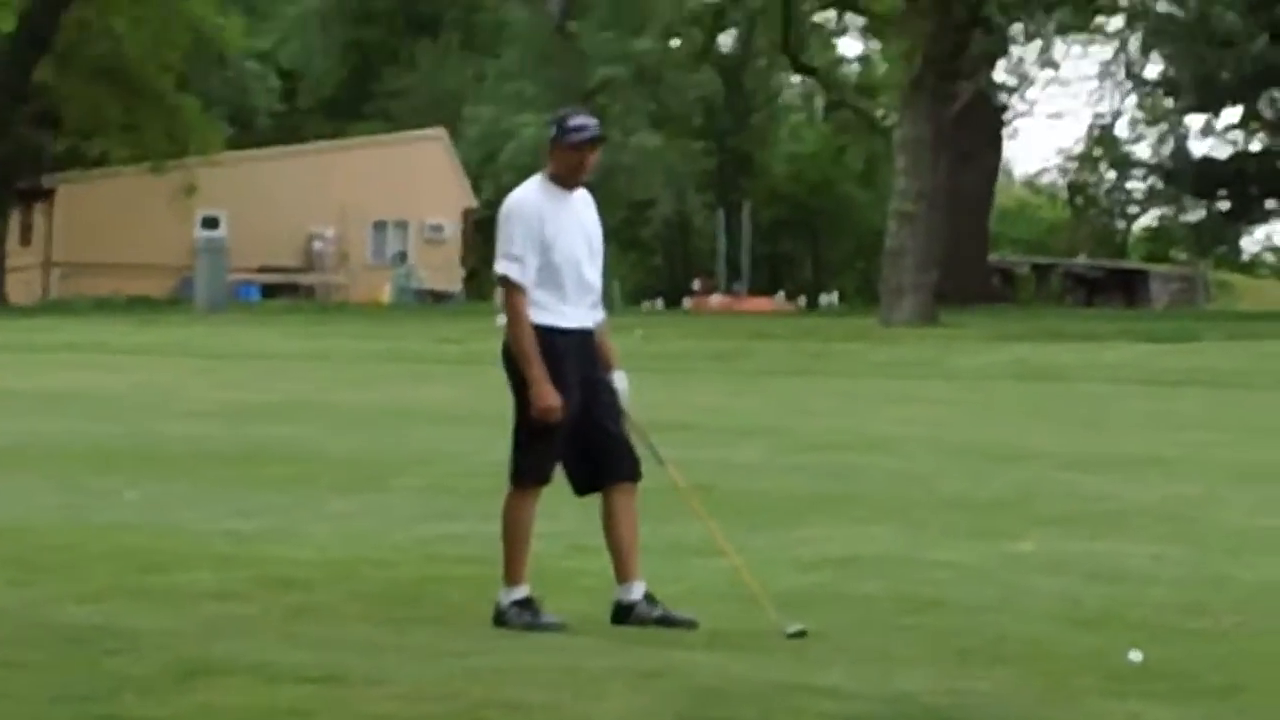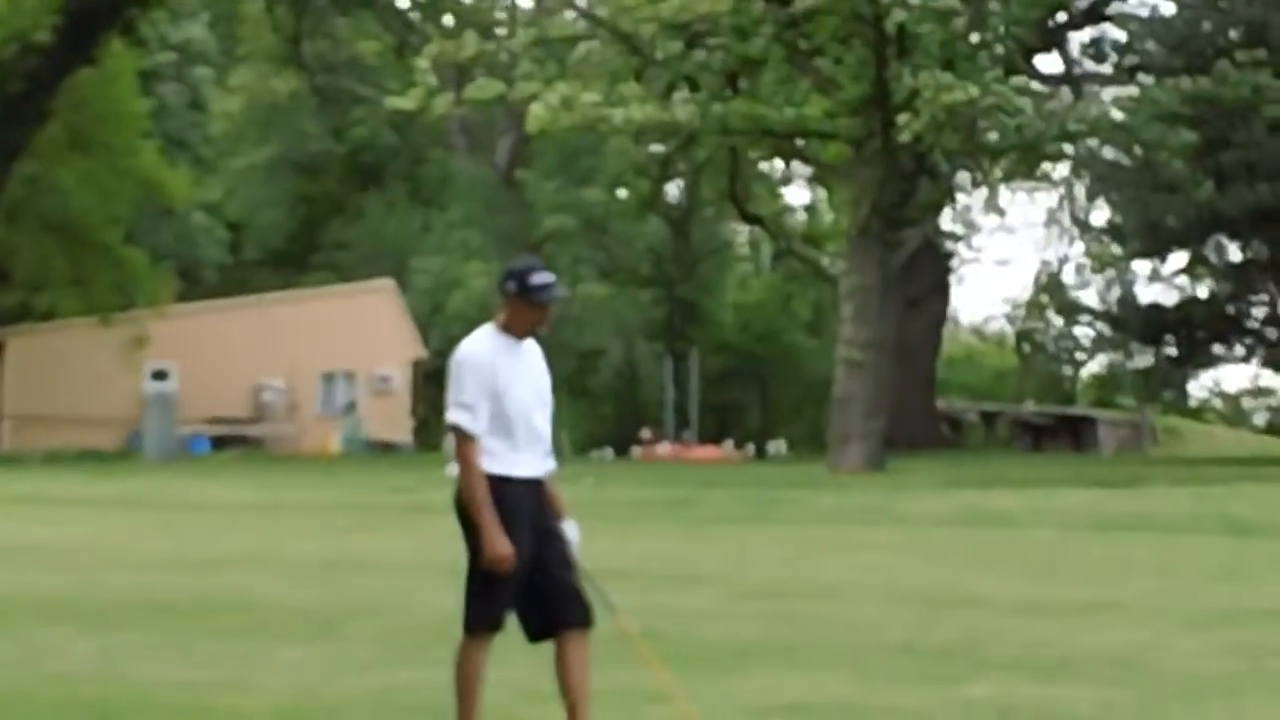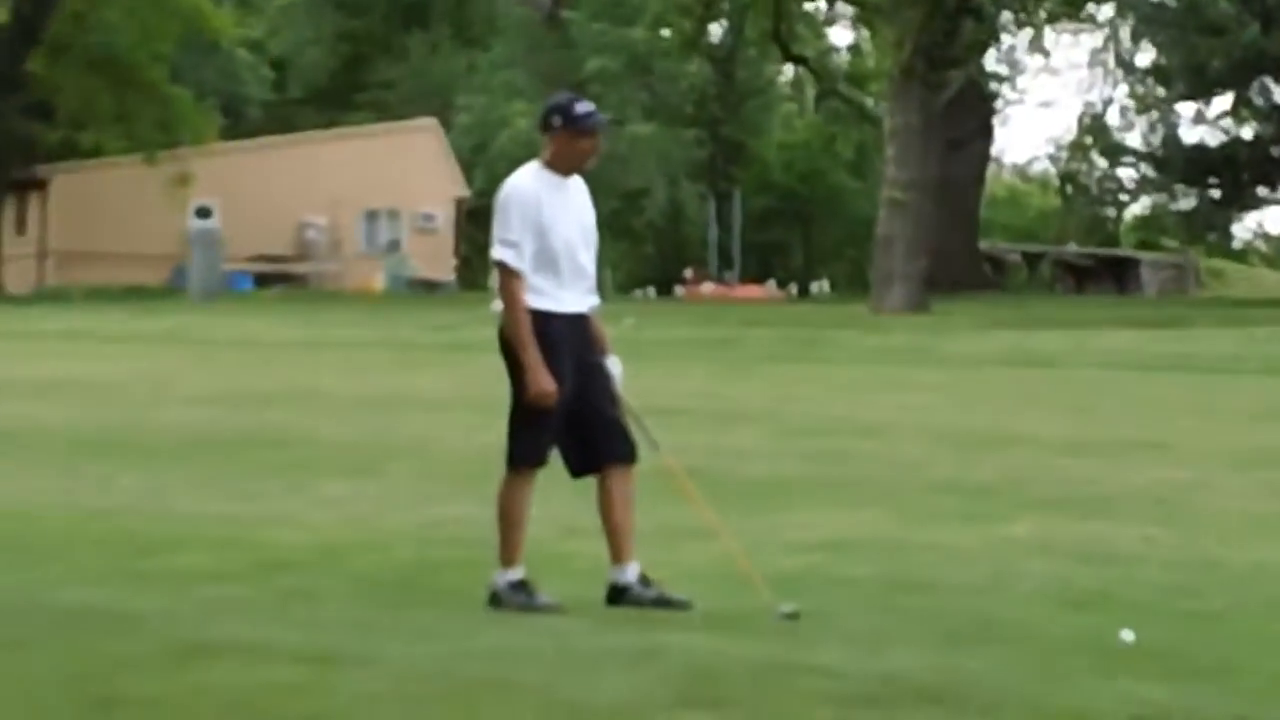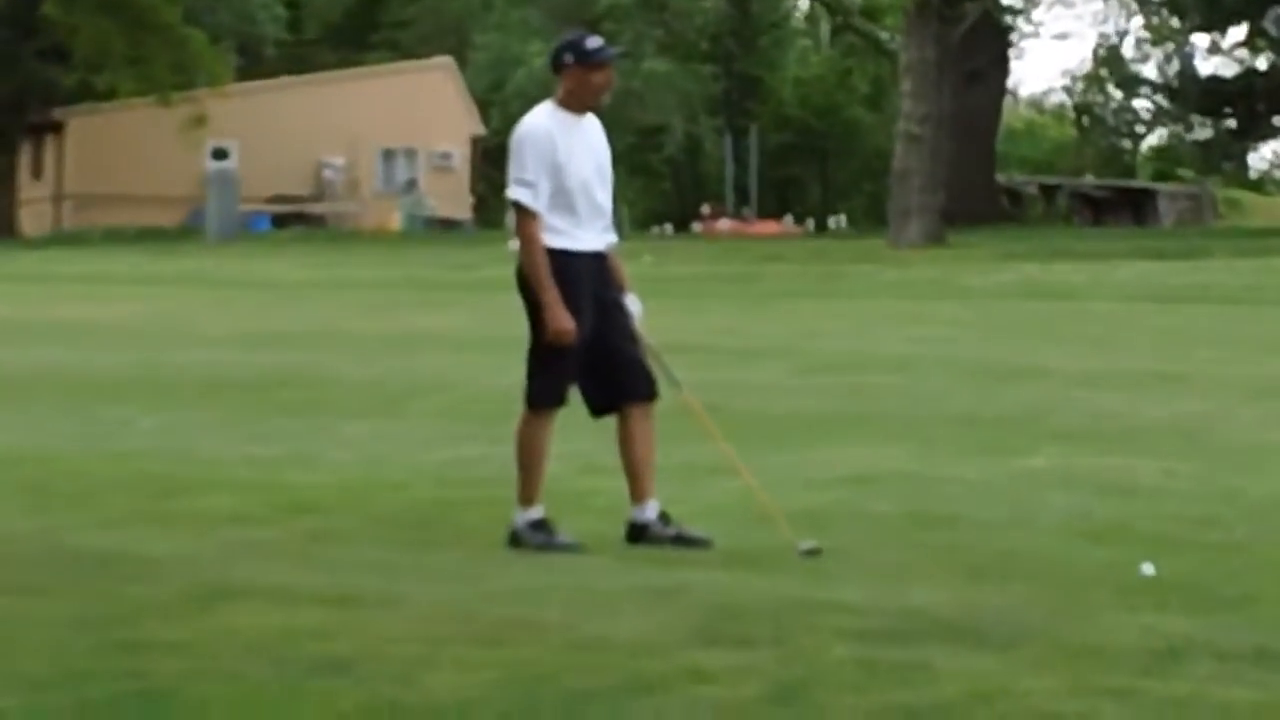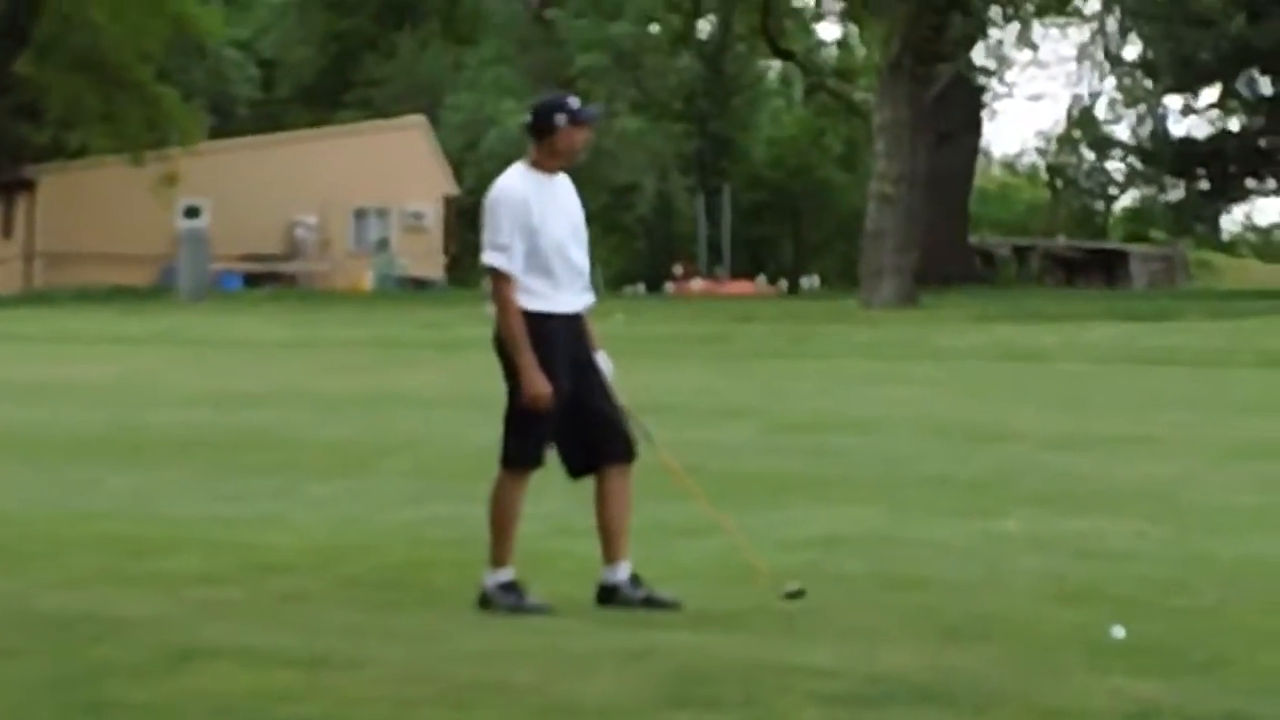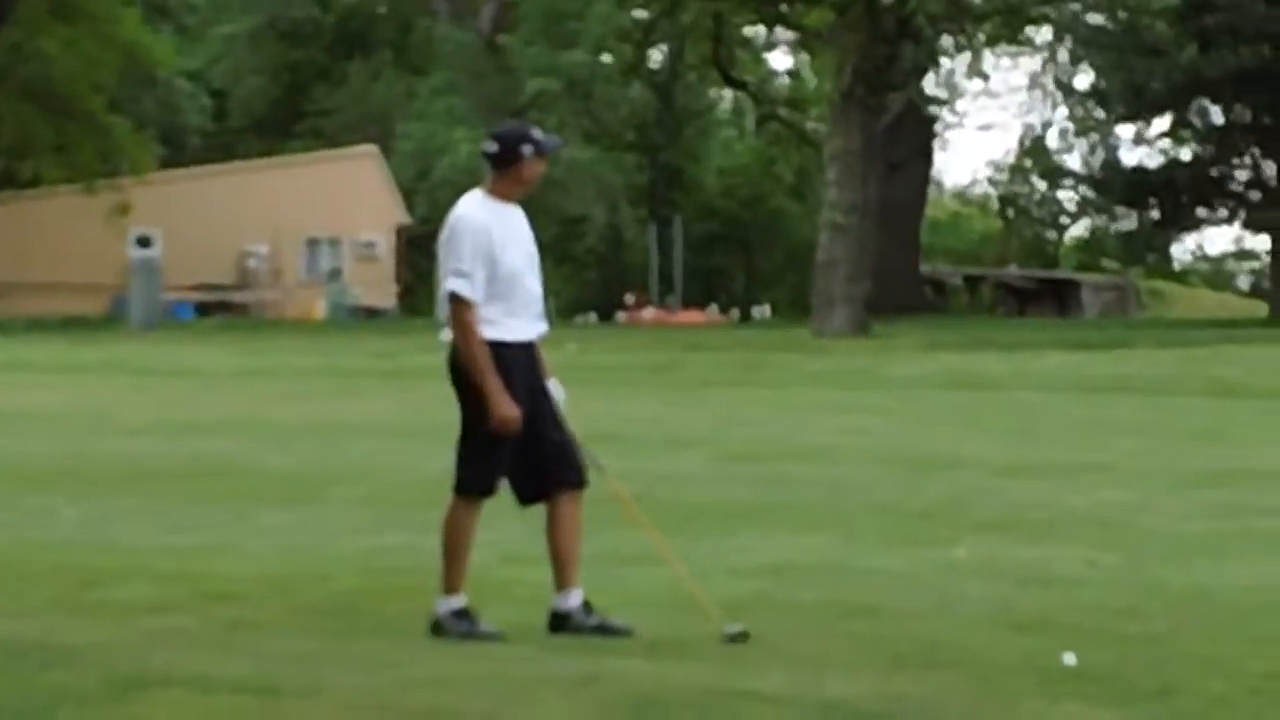
dt=0.5s
person 1, frame 1
left shoulder: (585, 202)
right shoulder: (525, 204)
right elbow: (515, 298)
left wrist: (611, 364)
right wrist: (538, 381)
left hip: (583, 348)
right hip: (543, 345)
left knee: (621, 471)
right knee: (530, 477)
left ankle: (632, 597)
right ankle: (513, 597)
person 1, frame 2
left shoulder: (532, 352)
right shoulder: (475, 355)
right elbow: (467, 449)
left wrist: (560, 512)
right wrist: (490, 531)
left hip: (534, 496)
right hip: (495, 494)
left knee: (572, 616)
right knee: (483, 623)
person 1, frame 3
left shoulder: (578, 188)
right shoulder: (522, 190)
right elbow: (512, 284)
left wrist: (603, 348)
right wrist: (533, 366)
left hip: (577, 332)
right hip: (538, 331)
left knee: (616, 453)
right knee: (526, 460)
left ankle: (626, 578)
right ankle: (508, 579)
person 1, frame 4
left shoulder: (592, 127)
right shoulder: (538, 129)
right elbow: (528, 224)
left wrist: (622, 286)
right wrist: (552, 304)
left hip: (595, 271)
right hip: (556, 269)
left knee: (637, 391)
right knee: (544, 399)
left ankle: (646, 516)
right ankle: (527, 519)
person 1, frame 5
left shoulder: (564, 185)
right shoulder: (512, 192)
right elbow: (503, 287)
left wrist: (594, 346)
right wrist: (527, 369)
left hip: (571, 333)
right hip: (534, 333)
left knee: (615, 451)
right knee: (520, 461)
left ankle: (617, 578)
right ankle: (498, 581)
person 1, frame 6
left shoulder: (514, 215)
right shoulder: (472, 220)
right elbow: (462, 315)
left wrist: (542, 375)
right wrist: (494, 394)
left hip: (523, 362)
right hip: (489, 362)
left knee: (565, 479)
right knee: (473, 488)
left ankle: (569, 605)
right ankle: (450, 607)
